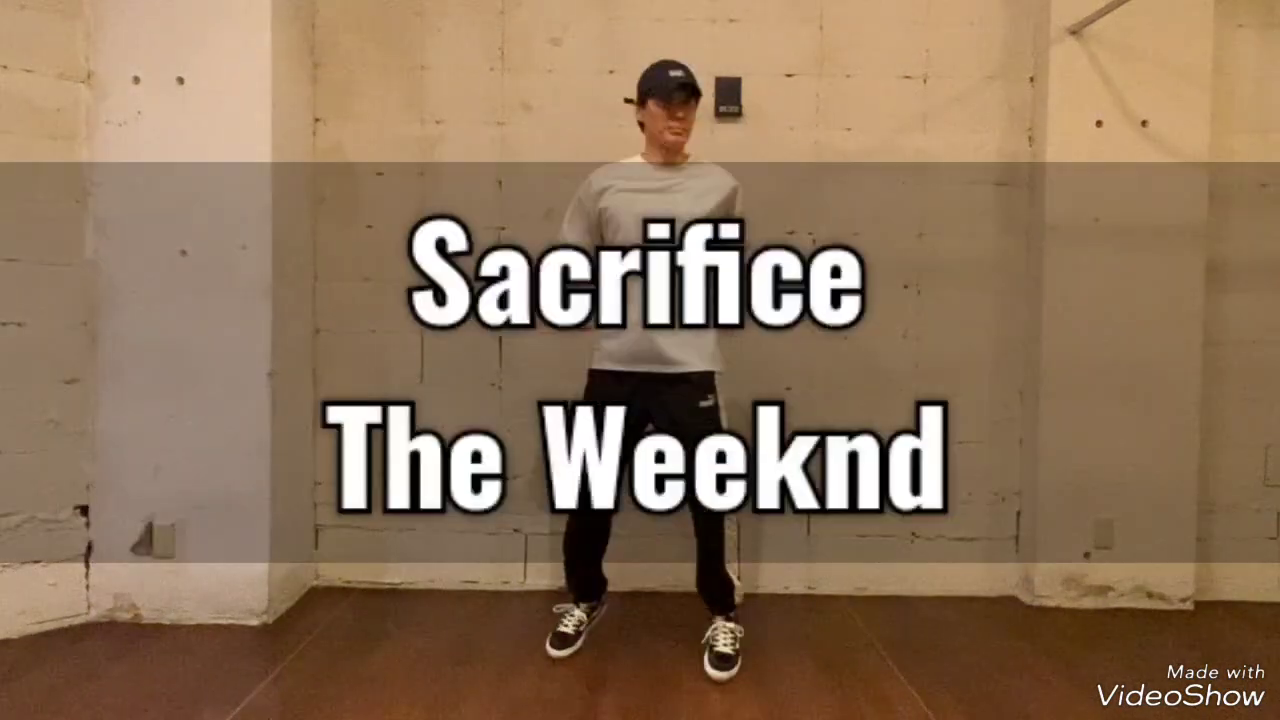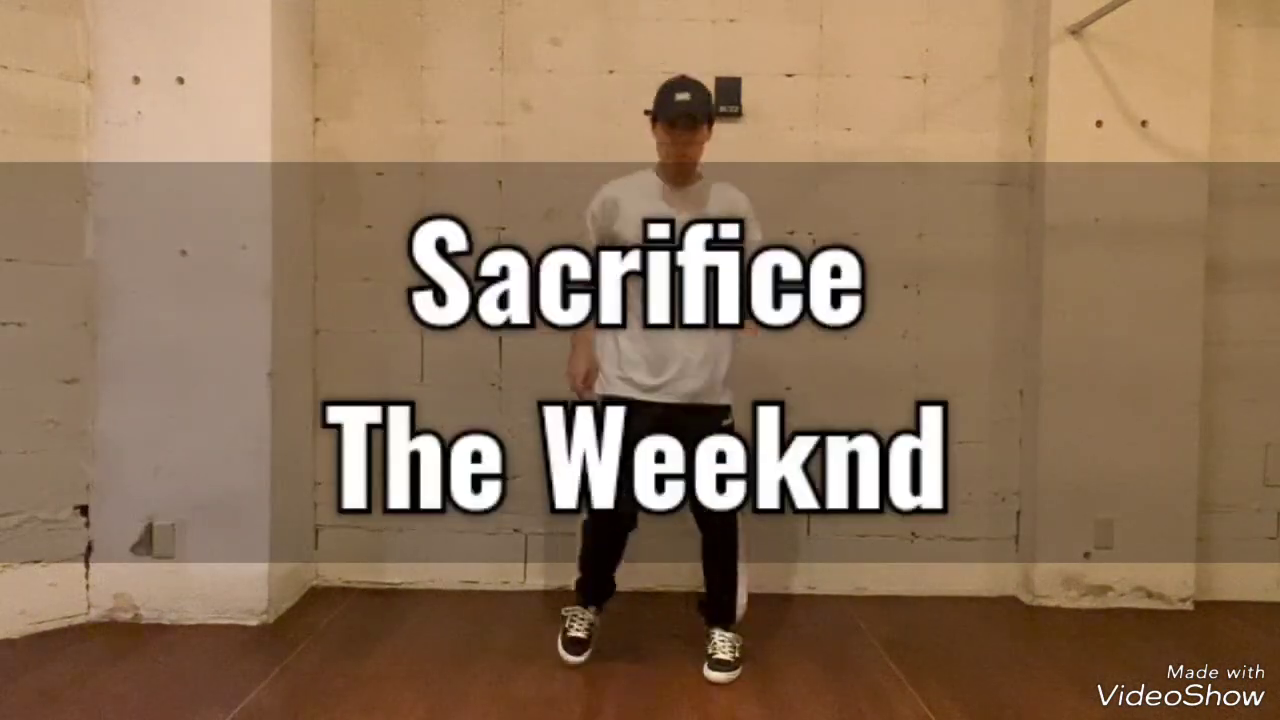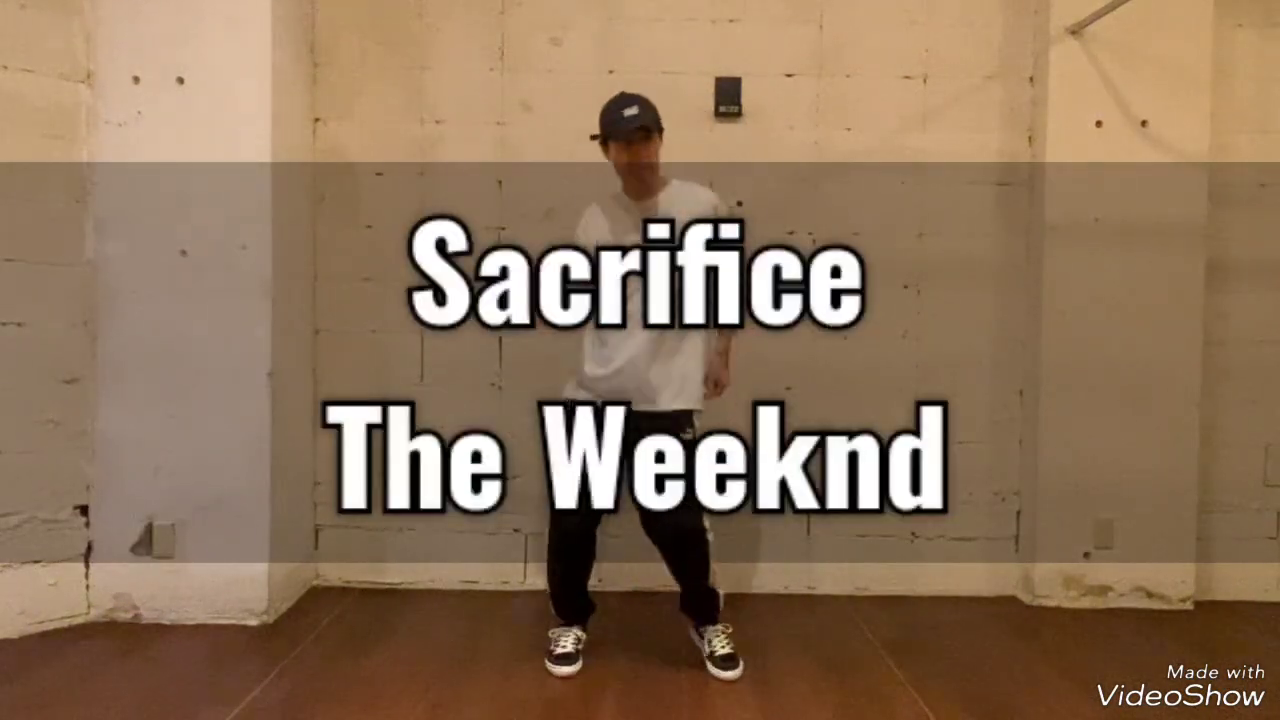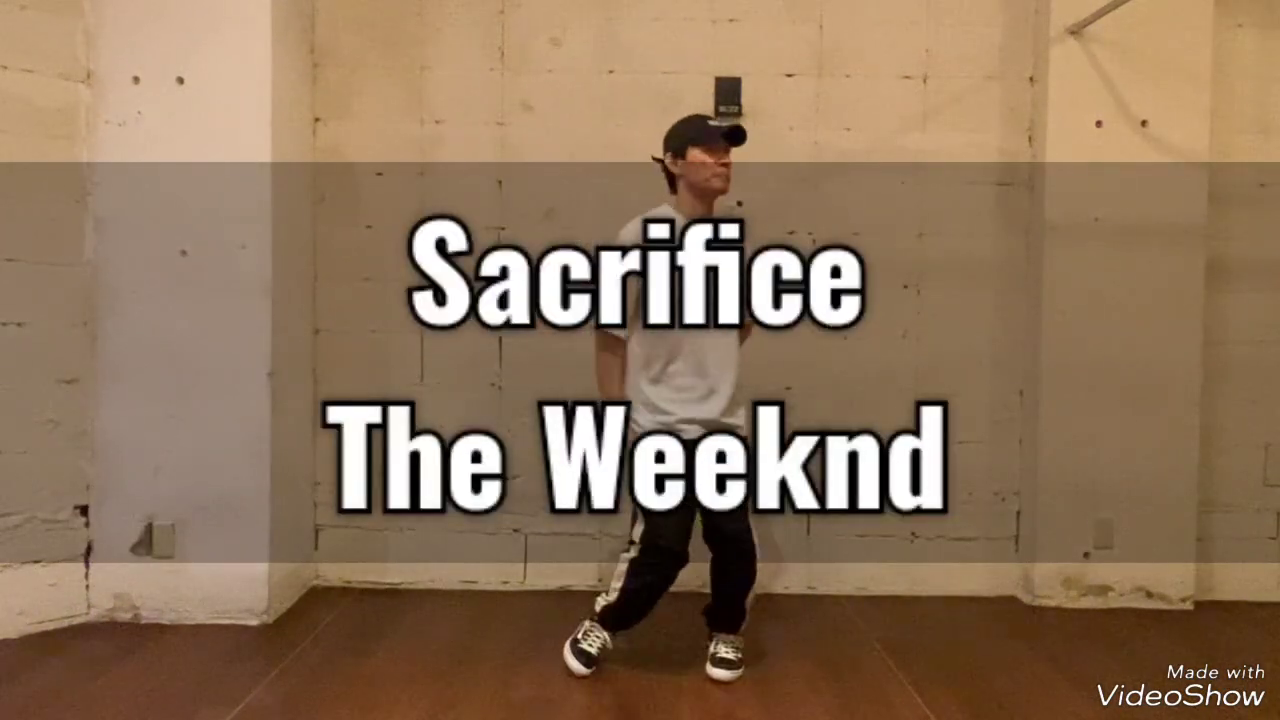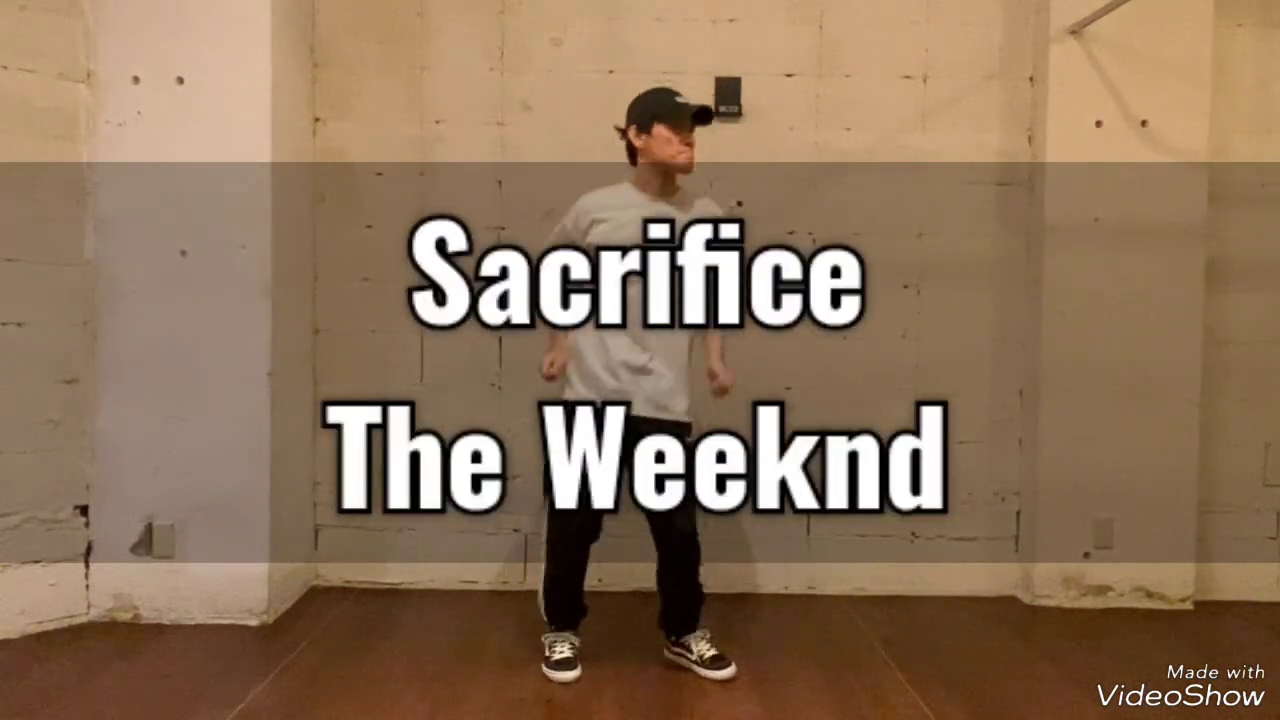
dt=0.4s
person 1, frame 1
left shoulder: (720, 186)
right shoulder: (606, 183)
left hip: (689, 368)
right hip: (616, 364)
left knee: (707, 497)
right knee: (595, 492)
left ankle: (723, 618)
right ankle: (581, 603)
person 1, frame 2
left shoulder: (731, 203)
right shoulder: (617, 197)
left wrist: (747, 314)
right wrist: (582, 348)
left hip: (704, 390)
right hip: (627, 389)
left knee: (717, 514)
right knee: (613, 511)
left ankle: (722, 627)
right ankle: (585, 605)
person 1, frame 3
left shoulder: (701, 205)
right shoulder: (595, 220)
left wrist: (721, 354)
left hip: (667, 399)
right hip: (596, 392)
left knee: (675, 521)
right knee: (572, 518)
left ankle: (707, 622)
right ankle: (569, 623)
person 1, frame 4
right shoulder: (645, 232)
left wrist: (745, 325)
right wrist: (613, 391)
left hip: (724, 423)
right hip: (663, 423)
left knee: (734, 540)
right knee: (662, 547)
left ankle: (725, 633)
right ankle: (600, 625)
person 1, frame 5
left shoulder: (708, 219)
right shoulder: (592, 210)
left wrist: (716, 362)
right wrist: (559, 348)
left hip: (665, 405)
right hip: (591, 398)
left knee: (676, 527)
right knee: (571, 523)
left ankle: (684, 634)
right ankle: (562, 631)
